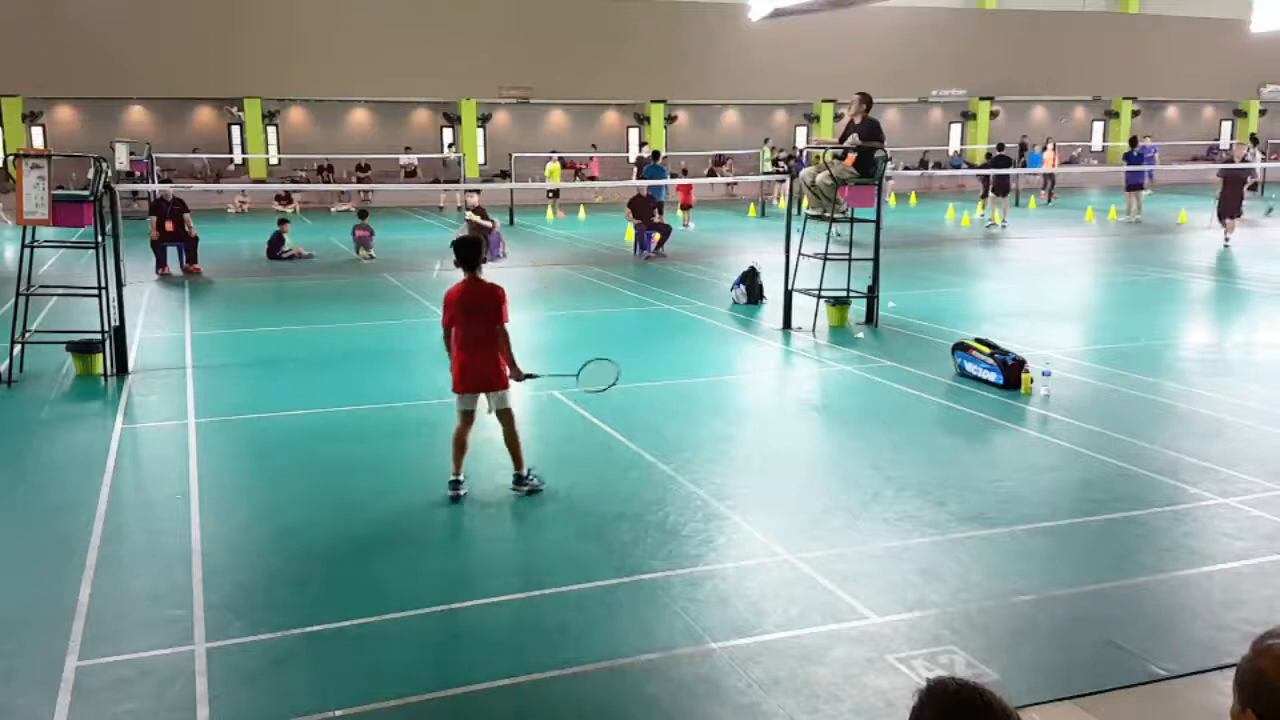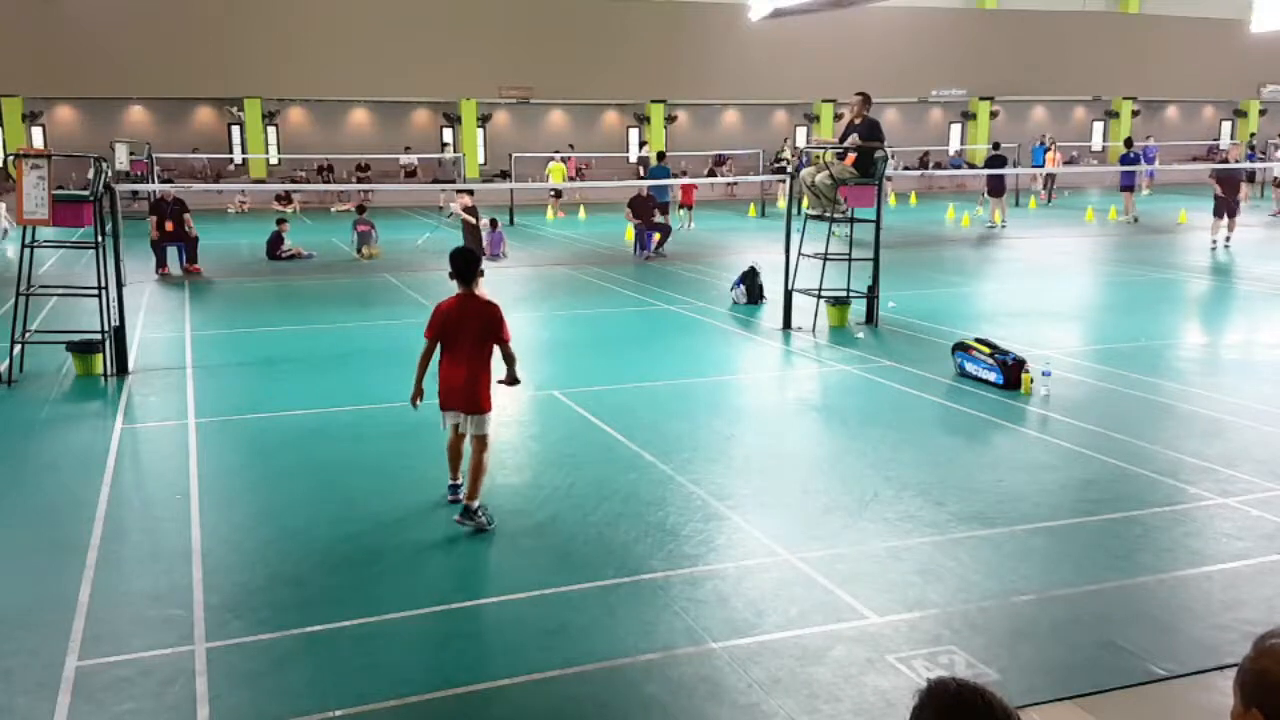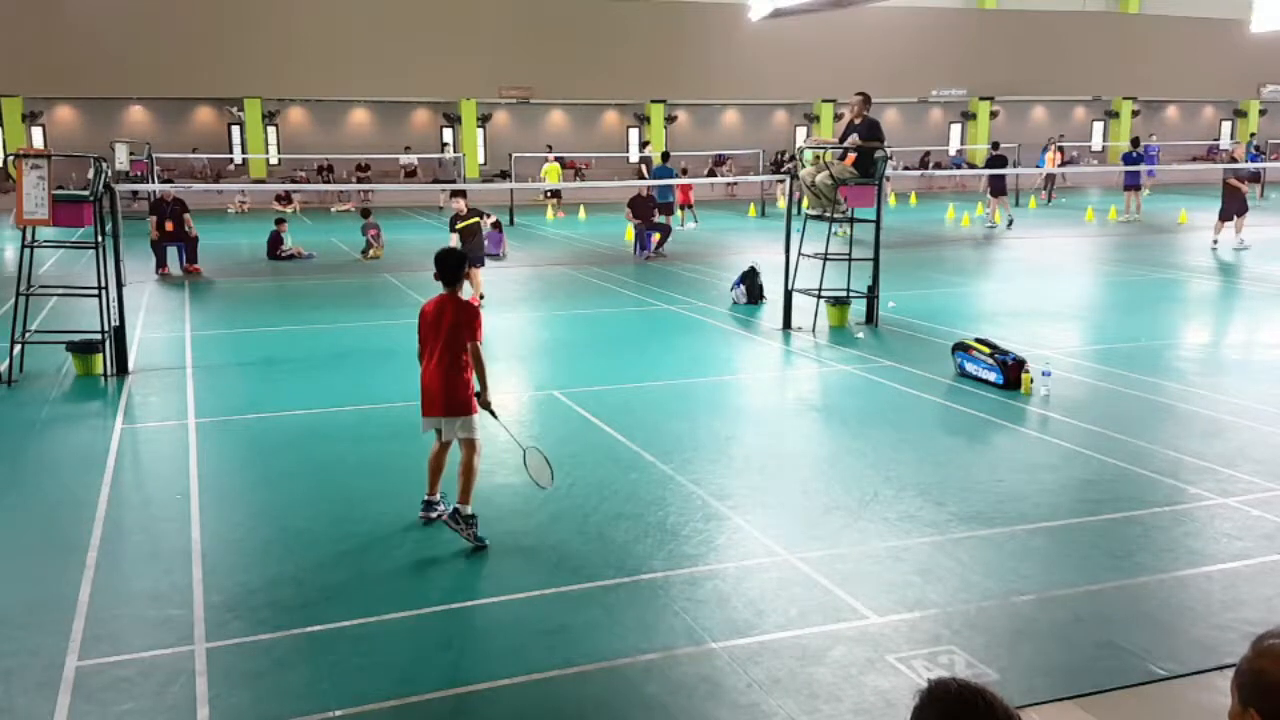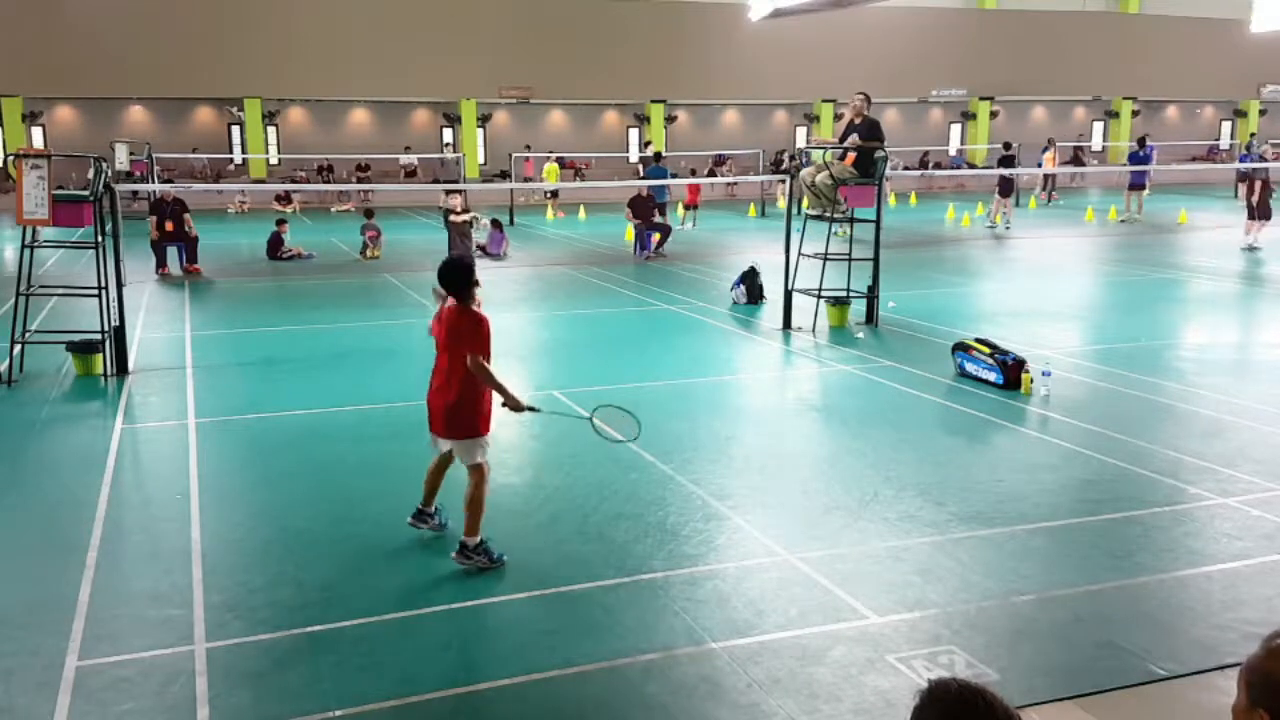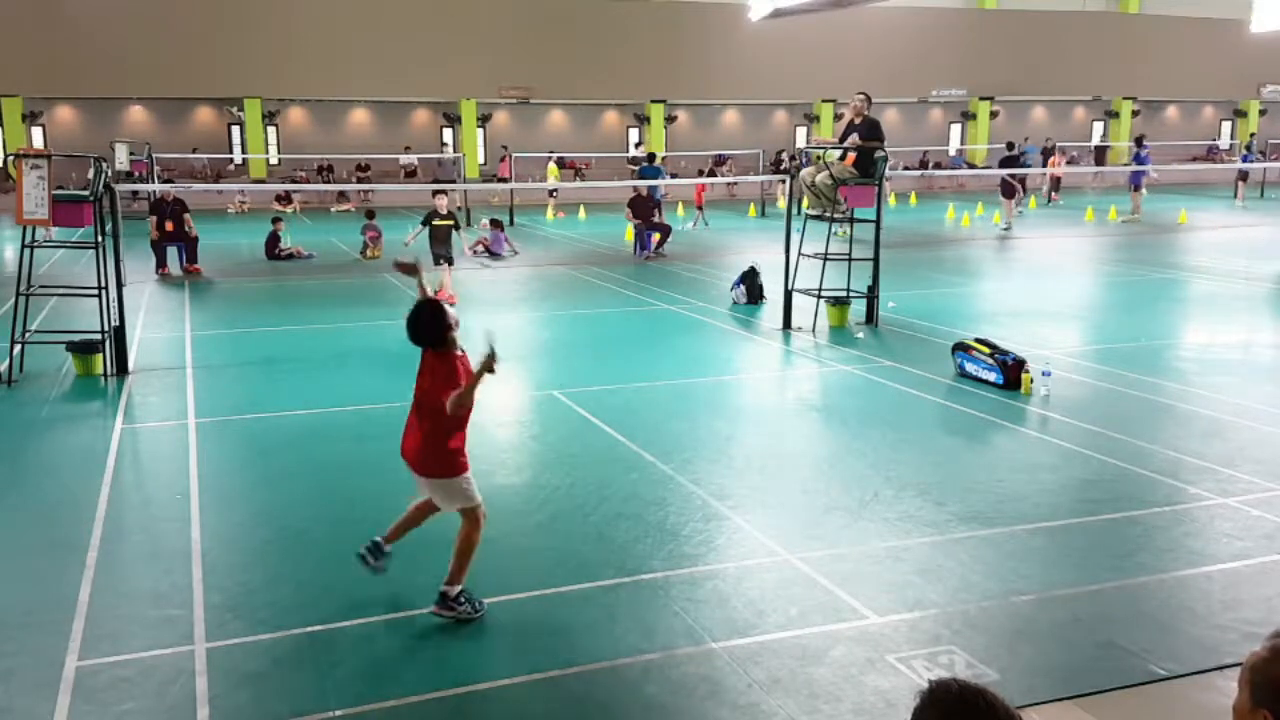
dt=0.5s
person 1, frame 1
left shoulder: (452, 295)
right shoulder: (495, 292)
left elbow: (447, 334)
right elbow: (500, 333)
left wrist: (454, 359)
right wrist: (513, 365)
left hip: (464, 371)
right hip: (492, 370)
left knee: (464, 423)
right knee: (507, 421)
left ankle: (456, 480)
right ankle: (521, 476)
person 1, frame 2
left shoulder: (442, 310)
right shoulder: (491, 310)
left elbow: (428, 350)
right elbow: (507, 351)
left wrist: (418, 385)
right wrist: (512, 373)
left hip: (449, 386)
right hip: (476, 387)
left knee: (456, 433)
right knee: (480, 445)
left ankle: (455, 485)
right ankle: (470, 507)
person 1, frame 3
left shoulder: (428, 308)
right shoulder: (469, 310)
left elbow: (421, 352)
right elbow: (474, 352)
right wrist: (484, 389)
left hip: (431, 387)
right hip: (457, 389)
left knee: (441, 443)
right knee: (470, 449)
left ankle: (431, 502)
right ankle: (462, 512)
person 1, frame 4
left shoulder: (445, 313)
right shoulder: (477, 322)
right elbow: (476, 367)
left wrist: (445, 298)
right wrist: (507, 396)
left hip: (438, 403)
right hip: (465, 410)
left knee: (444, 458)
right knee: (479, 474)
left ankle: (425, 511)
right ankle: (471, 544)
person 1, frame 5
left shoulder: (434, 346)
right shoulder: (453, 365)
left elbow: (429, 305)
right elbow: (453, 409)
left wrist: (418, 276)
right wrist: (478, 375)
left hip: (418, 446)
right hip: (440, 455)
left knee: (435, 502)
right knee: (474, 517)
left ankle: (381, 546)
right ankle: (451, 596)
